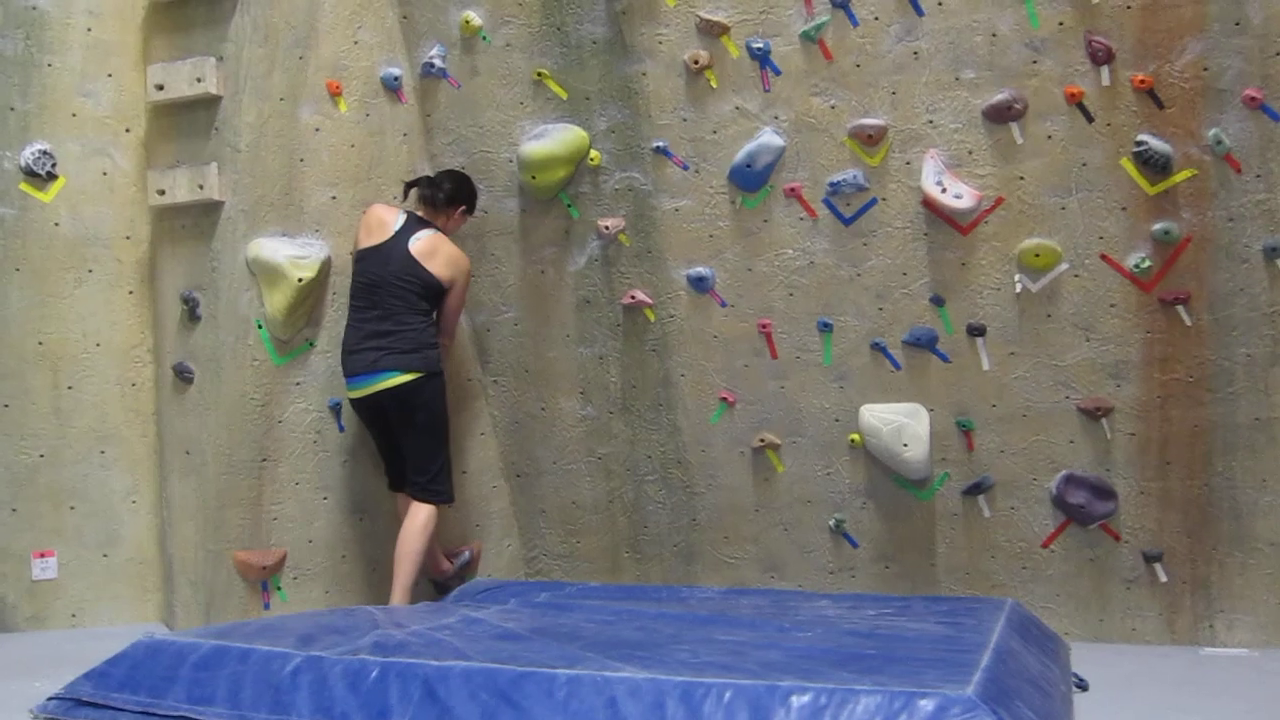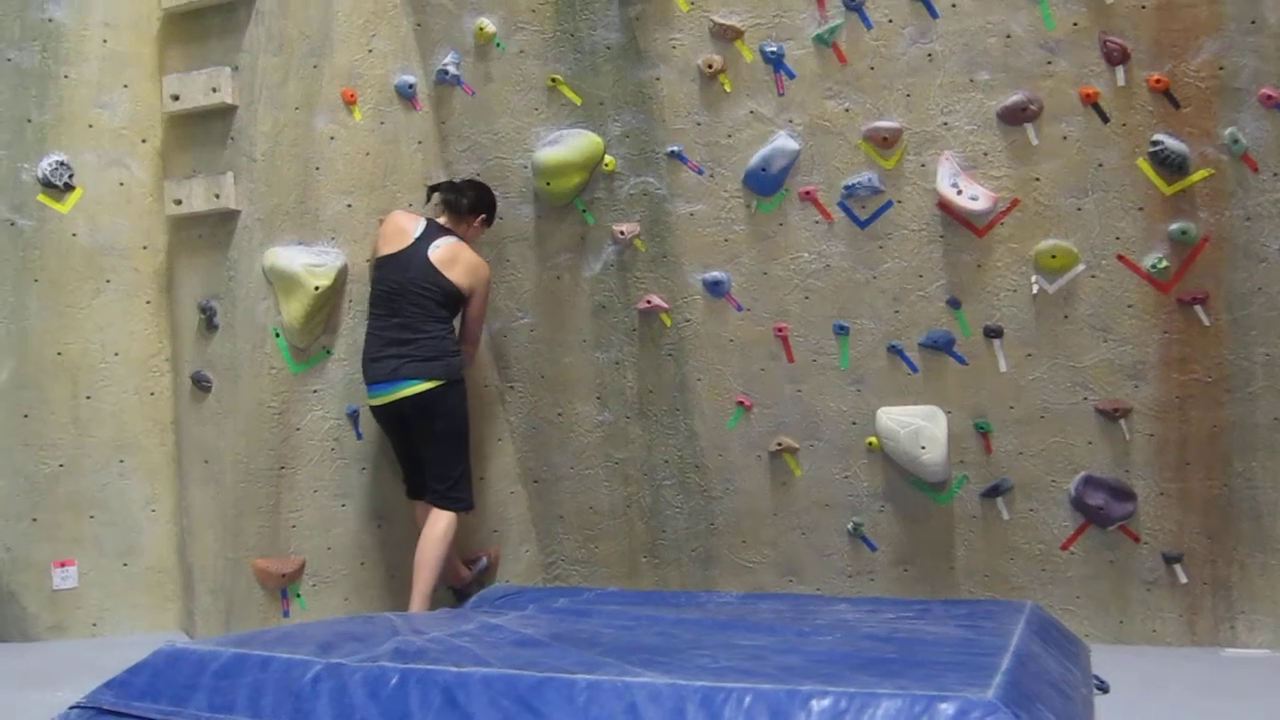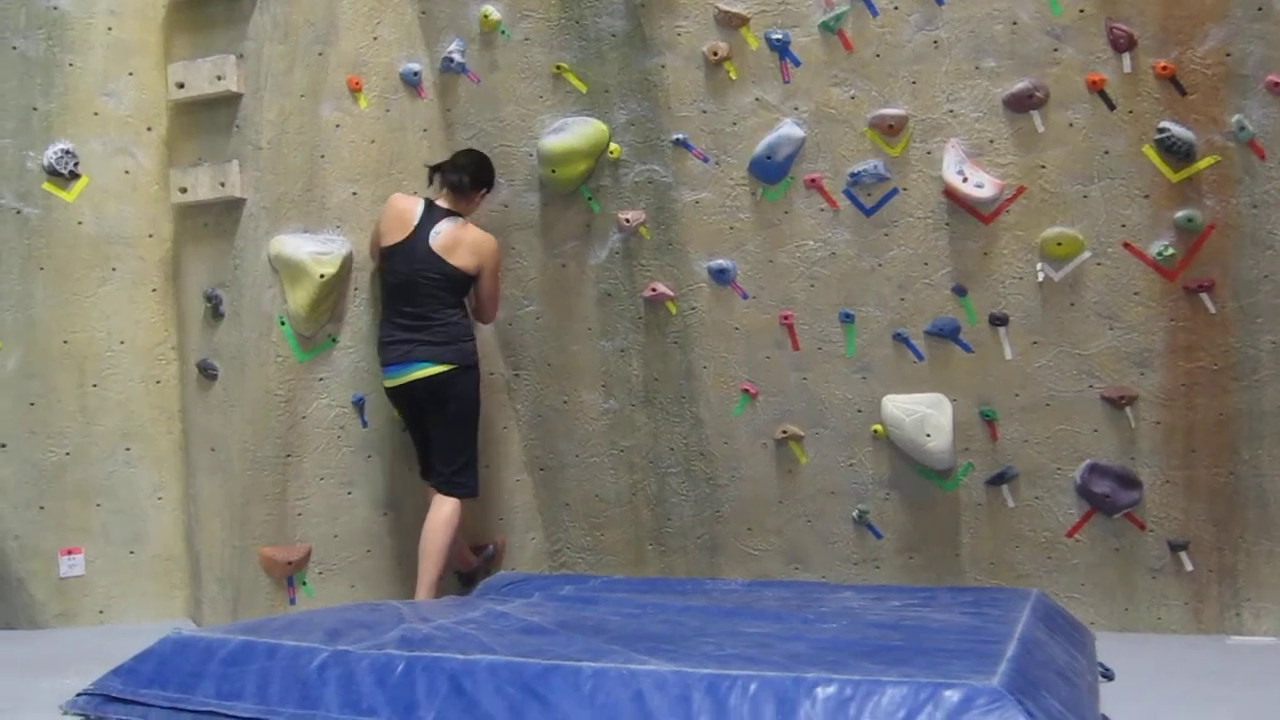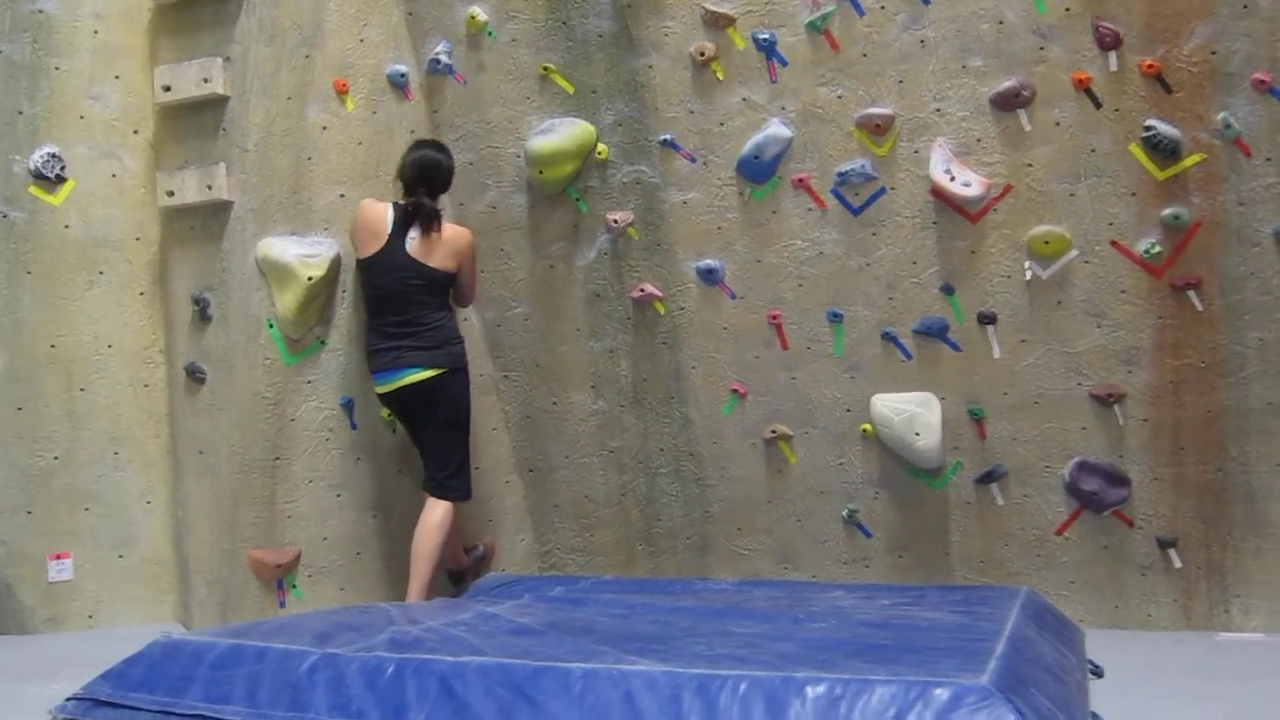
dt=0.5s
person 1, frame 1
left shoulder: (375, 216)
right shoulder: (455, 258)
right elbow: (445, 335)
left hip: (360, 377)
right hip: (412, 374)
left knee: (406, 482)
right knee: (426, 492)
left ankle: (441, 568)
right ankle: (397, 608)
person 1, frame 2
left shoulder: (395, 223)
right shoulder: (475, 266)
left hip: (380, 385)
right hip: (433, 381)
left knee: (423, 490)
right knee: (446, 499)
left ankle: (460, 575)
right ankle: (416, 613)
person 1, frame 3
left shoulder: (397, 207)
right shoulder: (481, 243)
right elbow: (486, 313)
left hip: (396, 368)
right hip: (448, 366)
left knee: (436, 473)
right knee: (451, 484)
left ankle: (465, 561)
right ankle: (422, 603)
person 1, frame 4
left shoulder: (368, 214)
right shoulder: (458, 238)
left hip: (385, 374)
right hip: (438, 368)
left knee: (440, 470)
right knee: (444, 487)
left ankle: (457, 560)
right ankle: (413, 606)
